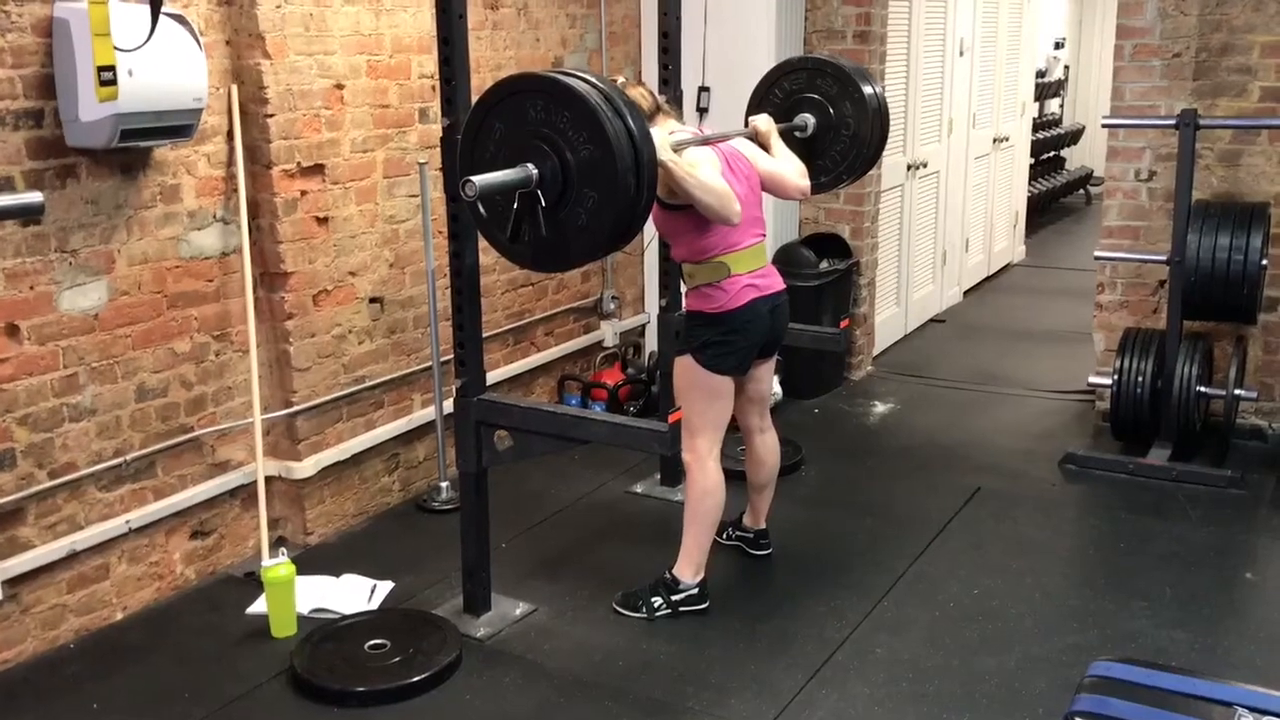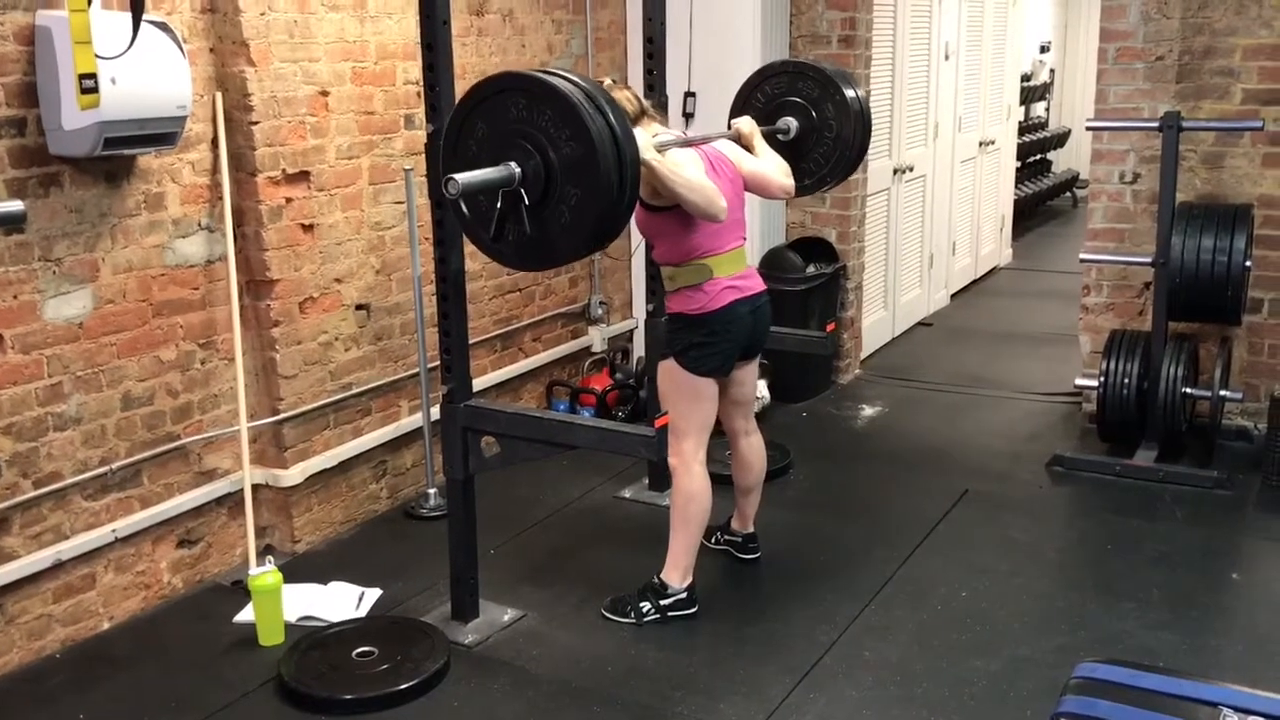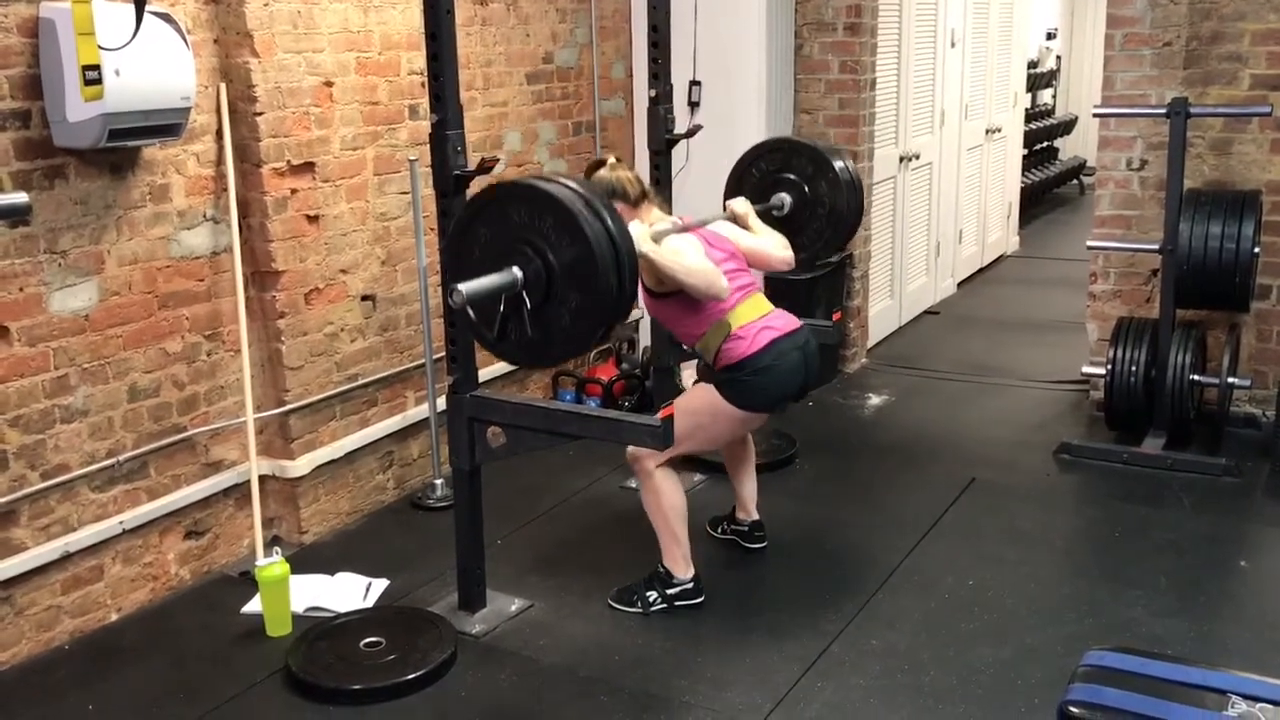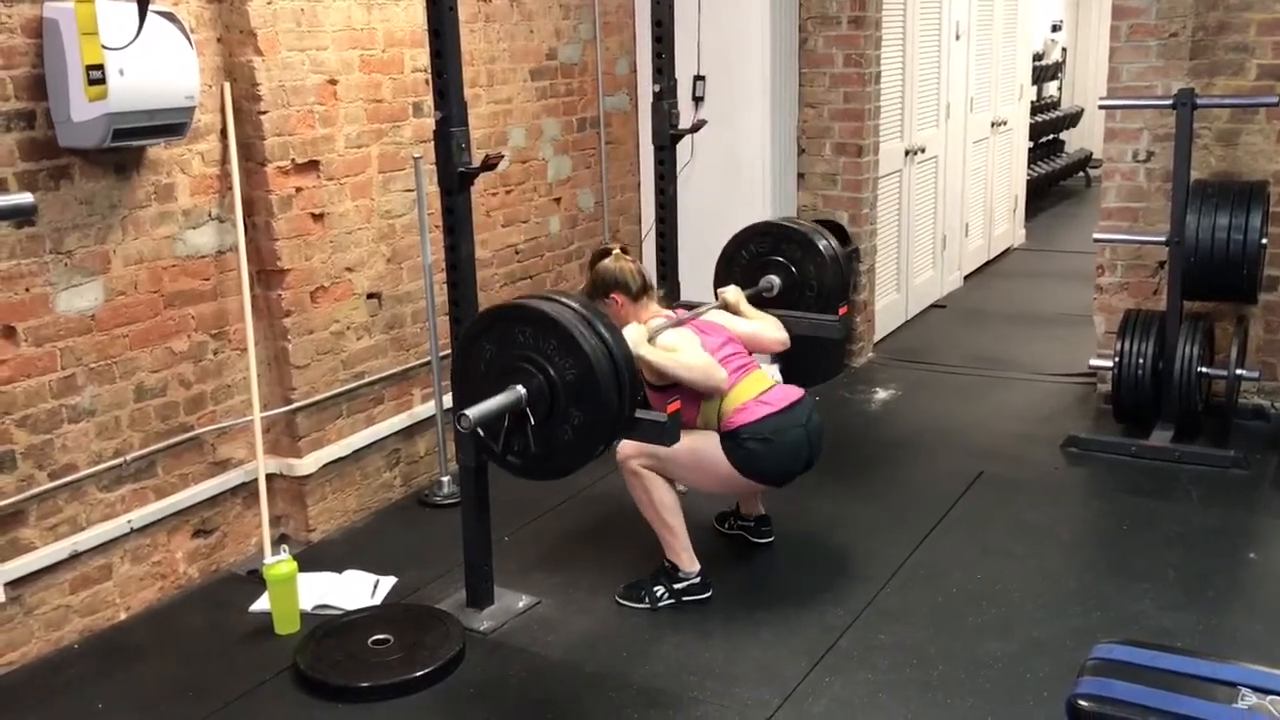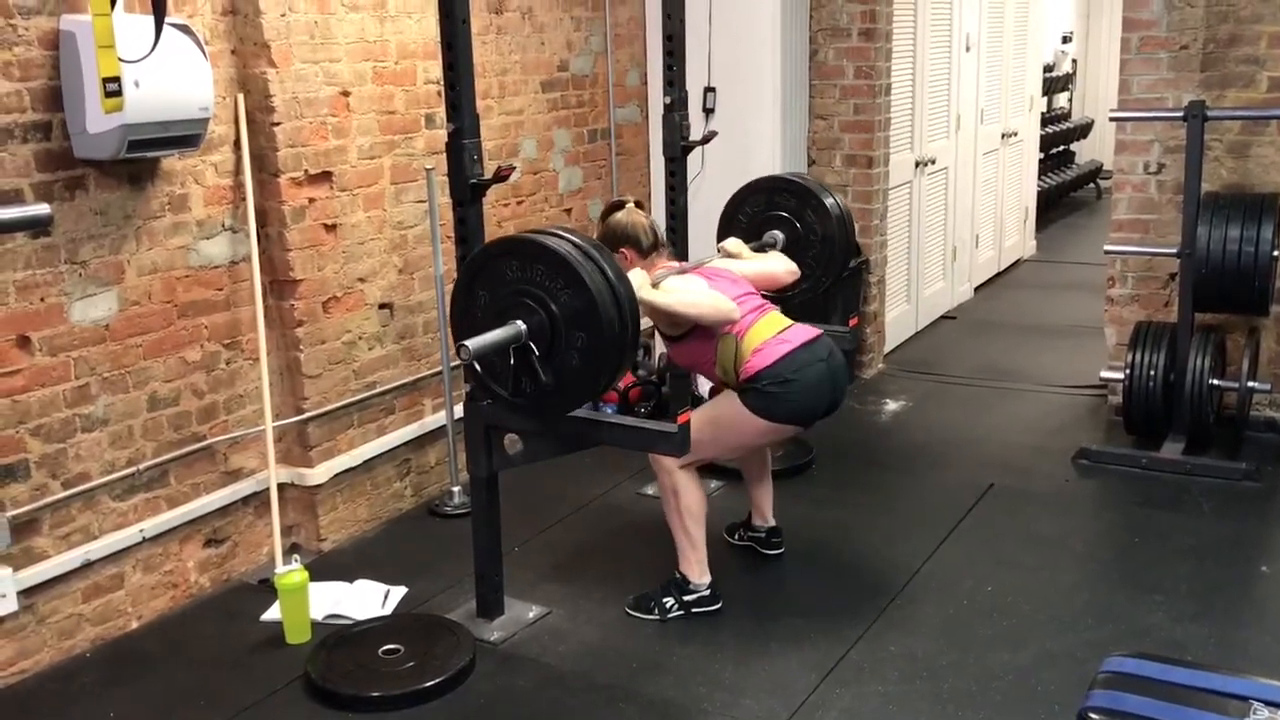
dt=1s
person 1, frame 1
left shoulder: (678, 160)
right shoulder: (733, 143)
left elbow: (728, 209)
right elbow: (799, 184)
left wrist: (665, 158)
right wrist: (771, 135)
left hip: (723, 314)
right hip: (770, 299)
left knee: (700, 450)
right knee: (756, 422)
left ankle: (685, 584)
right ankle: (754, 527)
person 1, frame 2
left shoulder: (660, 164)
right shoulder: (716, 146)
left elbow: (713, 205)
right elbow: (783, 184)
left wrist: (647, 159)
right wrist: (754, 137)
left hip: (704, 316)
right hip: (751, 302)
left knee: (686, 453)
right knee: (741, 425)
left ankle: (674, 588)
right ankle: (742, 531)
person 1, frame 3
left shoulder: (660, 247)
right shoulder: (709, 228)
left elbow: (716, 286)
right elbow: (784, 257)
left wrist: (644, 250)
right wrist: (749, 216)
left hip: (764, 368)
right hip: (798, 348)
left knee: (647, 453)
right knee: (725, 414)
left ankle: (679, 581)
right ankle: (747, 521)
person 1, frame 4
left shoulder: (655, 339)
right shoulder: (702, 316)
left elbow: (716, 379)
right elbow: (779, 339)
left wrist: (641, 352)
right wrist: (741, 303)
left hip: (772, 445)
right hip: (804, 425)
left knee: (635, 455)
left ankle: (685, 576)
right ankle: (752, 518)
person 1, frame 5
left shoulder: (663, 288)
right shoulder: (709, 267)
left elbow: (725, 311)
right elbow: (788, 271)
left wrist: (645, 296)
right wrist: (744, 252)
left hip: (791, 381)
right hip: (825, 362)
left knee: (669, 453)
right knee: (741, 421)
left ankle: (695, 587)
right ankle: (763, 528)
